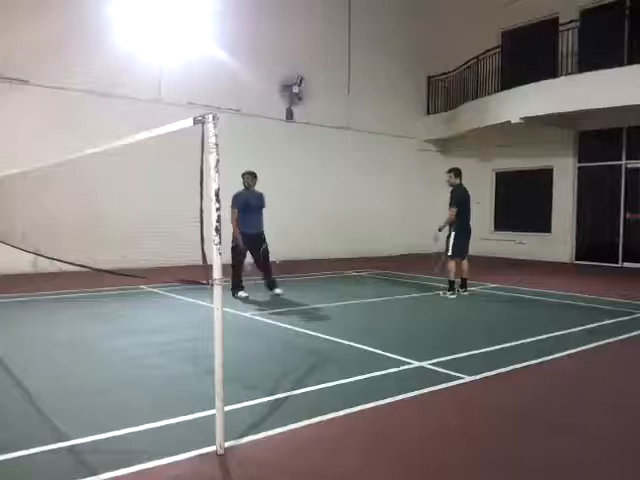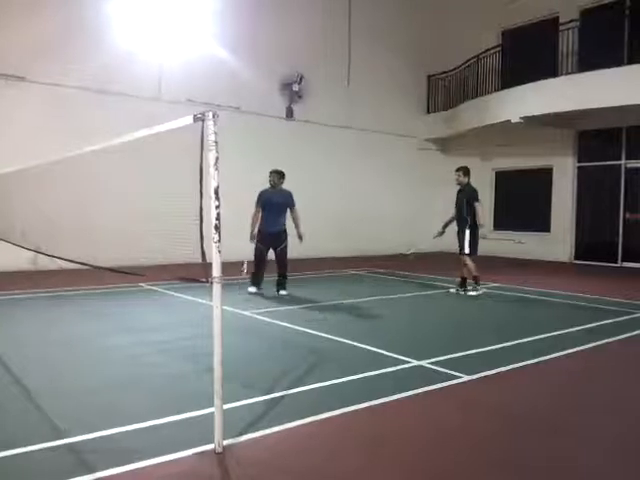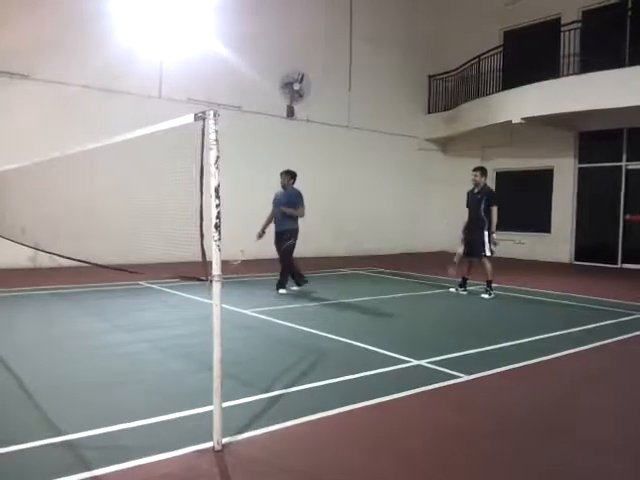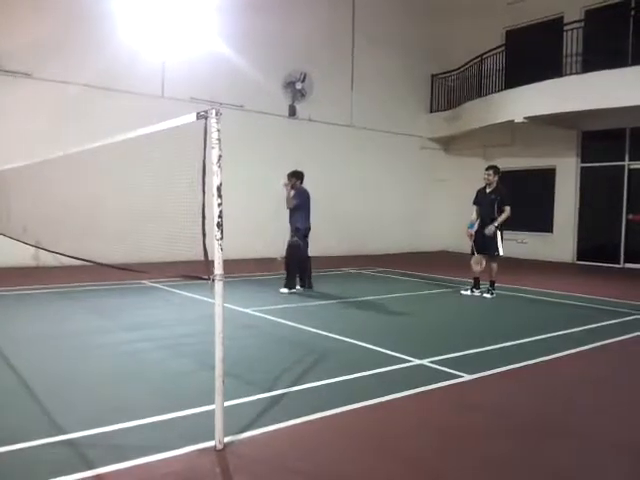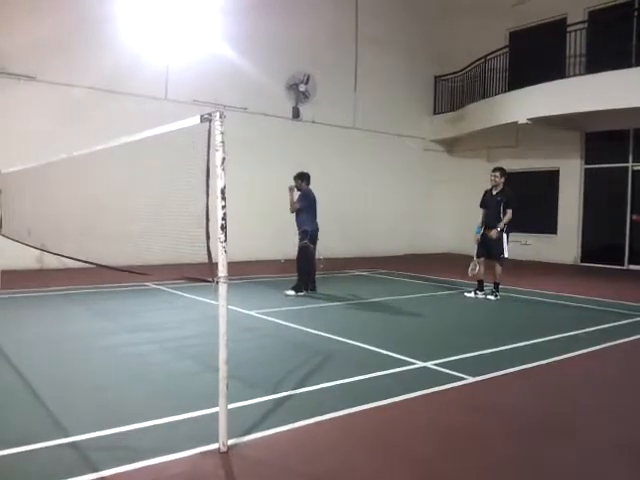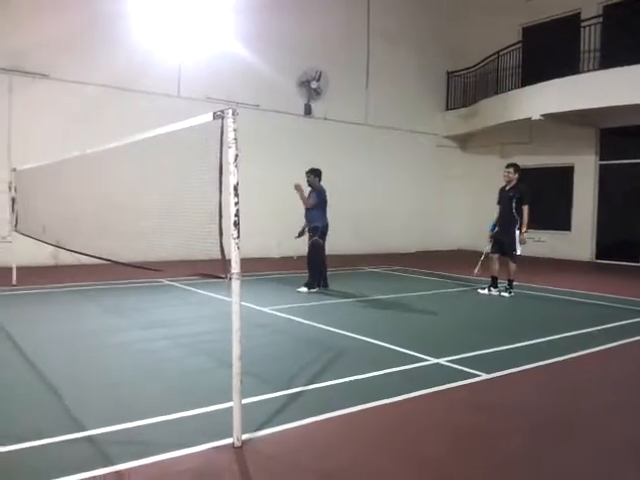
dt=0.4s
person 1, frame 1
left shoulder: (456, 192)
right shoulder: (463, 191)
left elbow: (452, 213)
left wrist: (442, 227)
right wrist: (446, 226)
left hip: (457, 230)
right hip: (465, 229)
left knee: (452, 258)
right knee: (463, 257)
left ankle: (451, 290)
right ankle: (463, 287)
person 1, frame 2
left shoulder: (470, 191)
right shoulder: (461, 191)
left elbow: (478, 207)
right elbow: (457, 213)
left wrist: (481, 225)
right wrist: (445, 226)
left hip: (468, 229)
right hip: (463, 228)
left knee: (465, 257)
right knee: (465, 257)
left ankle: (476, 285)
right ankle: (462, 286)
person 1, frame 3
left shoulder: (489, 192)
right shoulder: (470, 193)
left elbow: (494, 213)
left wrist: (493, 232)
right wrist: (464, 231)
left hip: (483, 231)
right hip: (471, 231)
left knee: (485, 258)
right knee: (468, 258)
left ankle: (489, 288)
right ankle: (463, 286)
person 1, frame 4
left shoulder: (501, 192)
right shoulder: (480, 191)
left elbow: (507, 212)
left wrist: (494, 225)
right wrist: (471, 227)
left hip: (493, 231)
right hip: (480, 230)
left knee: (493, 259)
left ankle: (492, 288)
right ankle: (476, 287)
person 1, frame 5
left shoulder: (507, 194)
right shoulder: (487, 193)
left elbow: (509, 215)
left wrist: (497, 229)
right wrist: (478, 231)
left hip: (499, 233)
right hip: (485, 233)
left knee: (497, 261)
right knee: (480, 260)
left ankle: (496, 291)
right ankle: (480, 289)
person 1, frame 6
left shoulder: (521, 190)
right shoulder: (502, 190)
left elbow: (525, 211)
left wrist: (523, 231)
right wrist: (493, 228)
left hip: (513, 230)
right hip: (500, 229)
left knee: (511, 258)
right knee: (494, 256)
left ankle: (510, 288)
right ankle: (493, 286)
person 2, frame 1
left shoulder: (260, 196)
right shoulder: (238, 196)
right elbow: (233, 217)
left wrist: (260, 230)
right wrist: (237, 234)
left hip: (258, 234)
right hip: (242, 234)
left knee: (264, 261)
right knee: (238, 262)
left ankle: (272, 286)
right ankle: (238, 289)
person 2, frame 2
left shoulder: (287, 195)
right shoulder: (264, 194)
left elbow: (294, 213)
right elbow: (257, 213)
left wrist: (298, 230)
right wrist: (253, 230)
left hip: (280, 232)
right hip: (264, 232)
left knee: (282, 261)
right knee: (259, 259)
left ankle: (281, 287)
right ankle: (255, 285)
person 2, frame 3
left shoulder: (296, 194)
right shoulder: (278, 195)
left elbow: (301, 213)
right elbow: (272, 214)
left wrist: (285, 210)
right wrist: (263, 228)
left hip: (290, 231)
right hip: (279, 231)
left knee: (286, 259)
right knee: (285, 259)
left ankle: (281, 285)
right ankle: (300, 279)
person 2, frame 4
left shoulder: (301, 192)
right shoulder: (297, 193)
left elbow: (289, 205)
left wrist: (288, 190)
left hip: (300, 228)
right hip: (299, 228)
left knee: (291, 256)
right knee: (303, 257)
left ankle: (289, 285)
right ankle: (305, 283)
person 2, frame 5
left shoulder: (305, 194)
right shoulder: (307, 194)
left elbow: (292, 209)
left wrist: (291, 193)
left hip: (307, 231)
right hip: (308, 231)
left knee: (302, 260)
right knee: (308, 260)
left ankle: (299, 288)
right ankle: (310, 286)
person 2, frame 6
left shoulder: (318, 190)
right shoulder: (314, 191)
left elbow: (308, 204)
left wrist: (300, 191)
right wrist: (304, 227)
left hip: (318, 227)
right hip: (315, 227)
left knee: (313, 256)
right knee: (319, 256)
left ankle: (311, 284)
right ankle: (322, 283)
